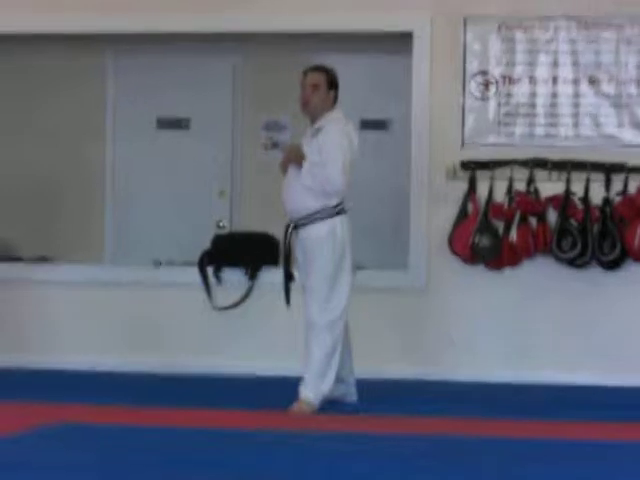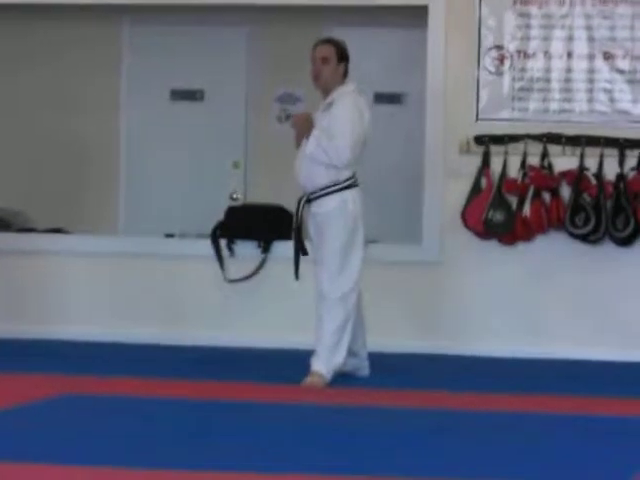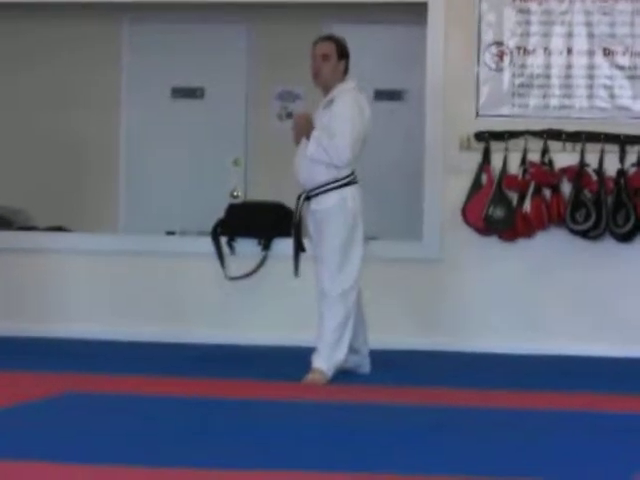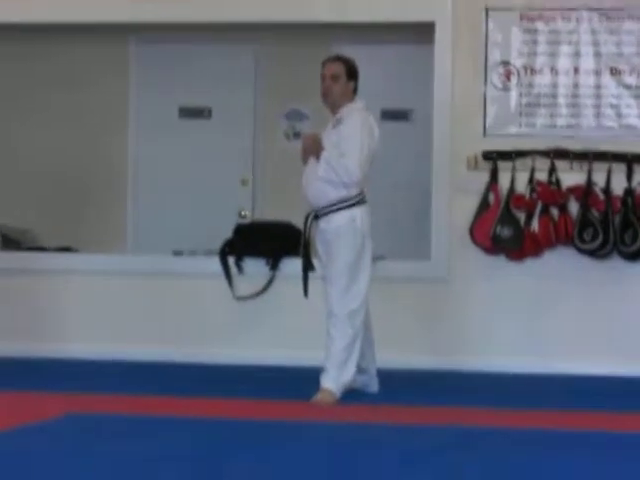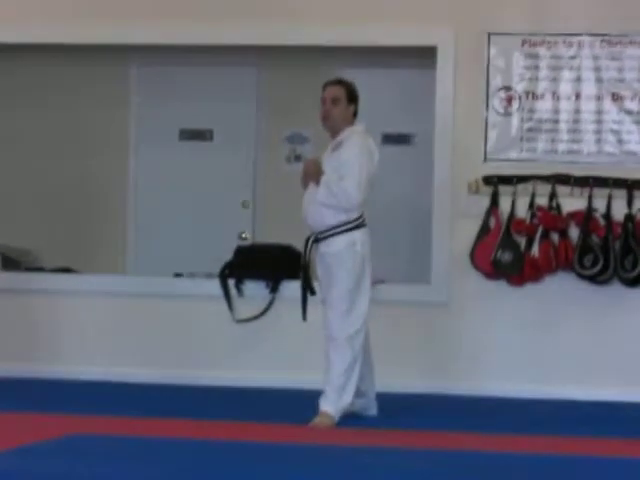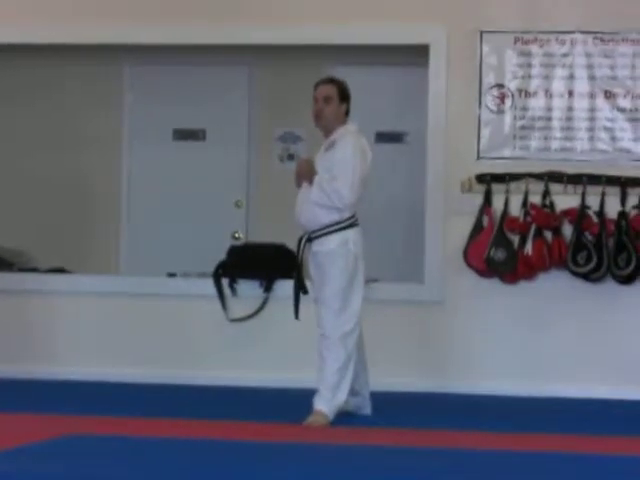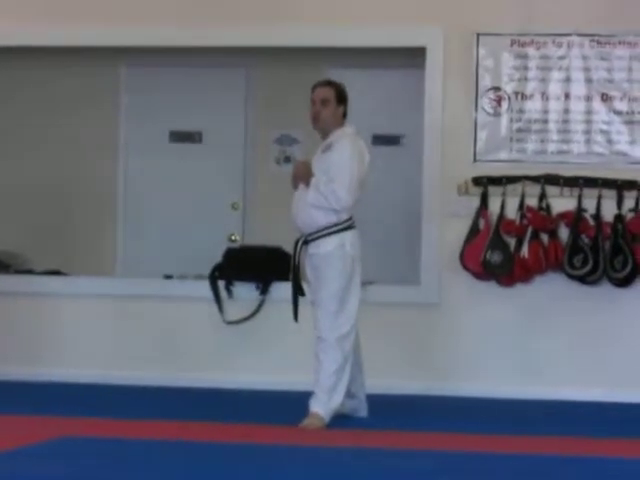
dt=0.5s
person 1, frame 1
left shoulder: (336, 129)
right shoulder: (316, 131)
left elbow: (335, 181)
left wrist: (302, 162)
right wrist: (292, 166)
left hip: (325, 230)
right hip: (310, 230)
left knee: (323, 312)
right knee: (329, 310)
left ankle: (312, 392)
right ankle: (341, 386)
person 1, frame 2
left shoulder: (348, 103)
right shoulder: (329, 105)
left elbow: (342, 154)
left wrist: (309, 132)
right wrist: (305, 138)
left hip: (337, 203)
right hip: (323, 203)
left knee: (335, 285)
right knee: (343, 283)
left ankle: (324, 365)
right ankle: (354, 359)
person 1, frame 3
left shoulder: (348, 100)
right shoulder: (329, 103)
left elbow: (342, 154)
left wrist: (309, 132)
right wrist: (304, 135)
left hip: (337, 201)
right hip: (322, 201)
left knee: (335, 283)
right knee: (343, 281)
left ankle: (325, 363)
right ankle: (355, 356)
person 1, frame 4
left shoulder: (357, 120)
right shoulder: (337, 123)
left elbow: (352, 173)
left wrist: (319, 153)
right wrist: (312, 155)
left hip: (345, 220)
right hip: (330, 220)
left knee: (344, 302)
right knee: (351, 300)
left ankle: (333, 382)
right ankle: (363, 375)
person 1, frame 5
left shoulder: (357, 144)
right shoulder: (337, 146)
left elbow: (351, 196)
left wrist: (319, 177)
right wrist: (311, 180)
left hip: (345, 243)
right hip: (330, 244)
left knee: (342, 326)
right knee: (350, 324)
left ankle: (332, 406)
right ankle: (362, 399)
person 1, frame 6
left shoulder: (350, 144)
right shoulder: (330, 146)
left elbow: (344, 196)
left wrist: (312, 177)
right wrist: (306, 179)
left hip: (338, 243)
right hip: (323, 243)
left knee: (336, 325)
right knee: (345, 323)
left ankle: (326, 405)
right ankle: (356, 398)
person 1, frame 7
left shoulder: (347, 145)
right shoulder: (327, 148)
left elbow: (342, 198)
left wrist: (309, 179)
right wrist: (302, 181)
left hip: (335, 245)
right hip: (319, 245)
left knee: (332, 328)
right knee: (340, 326)
left ankle: (322, 407)
right ankle: (351, 400)
